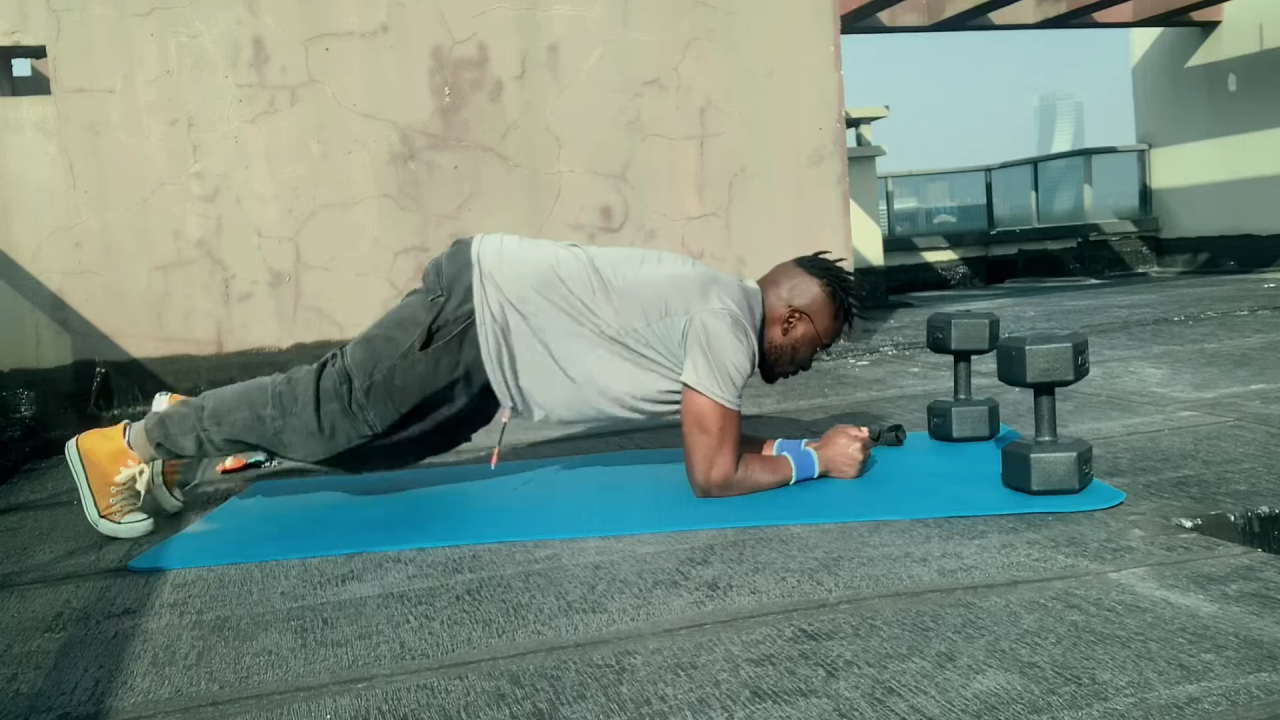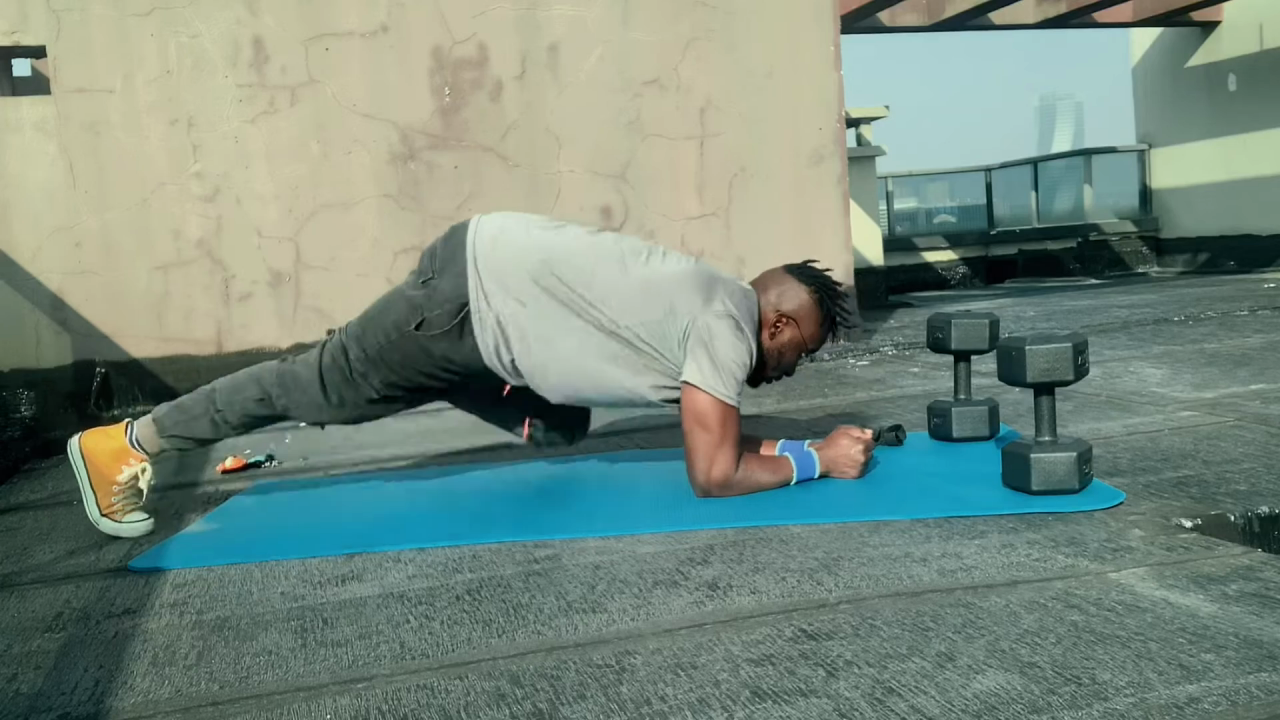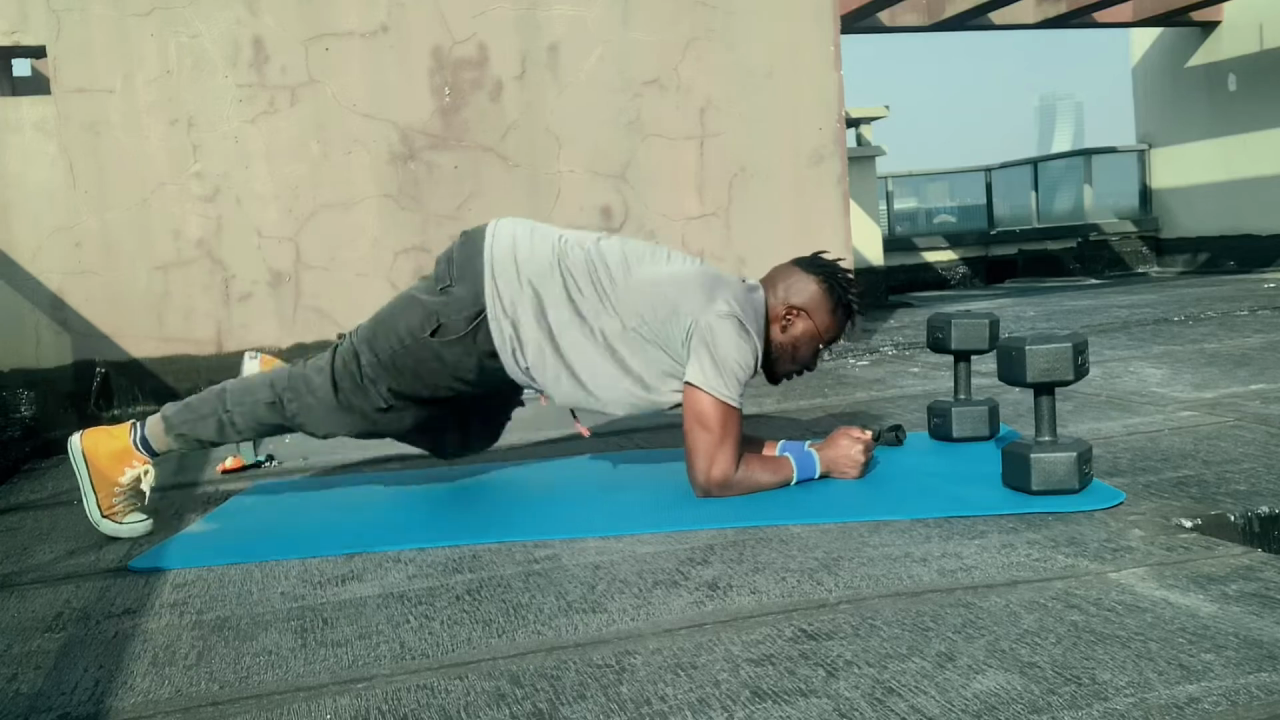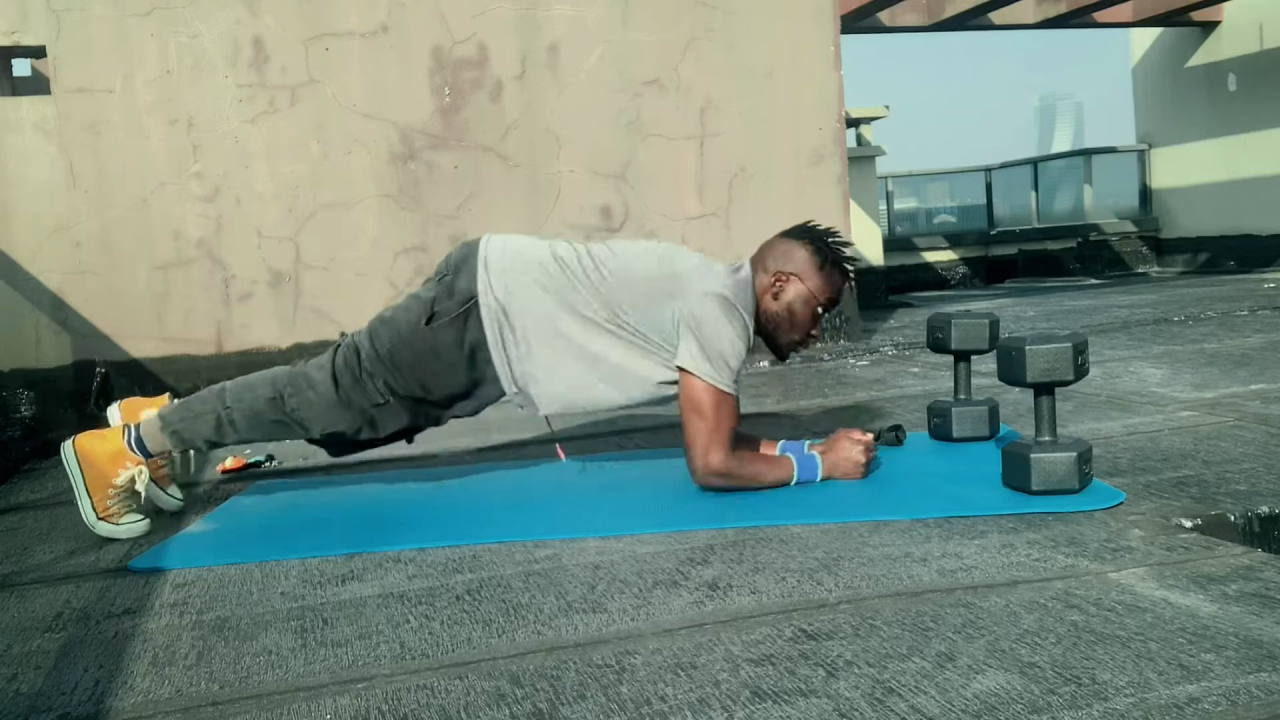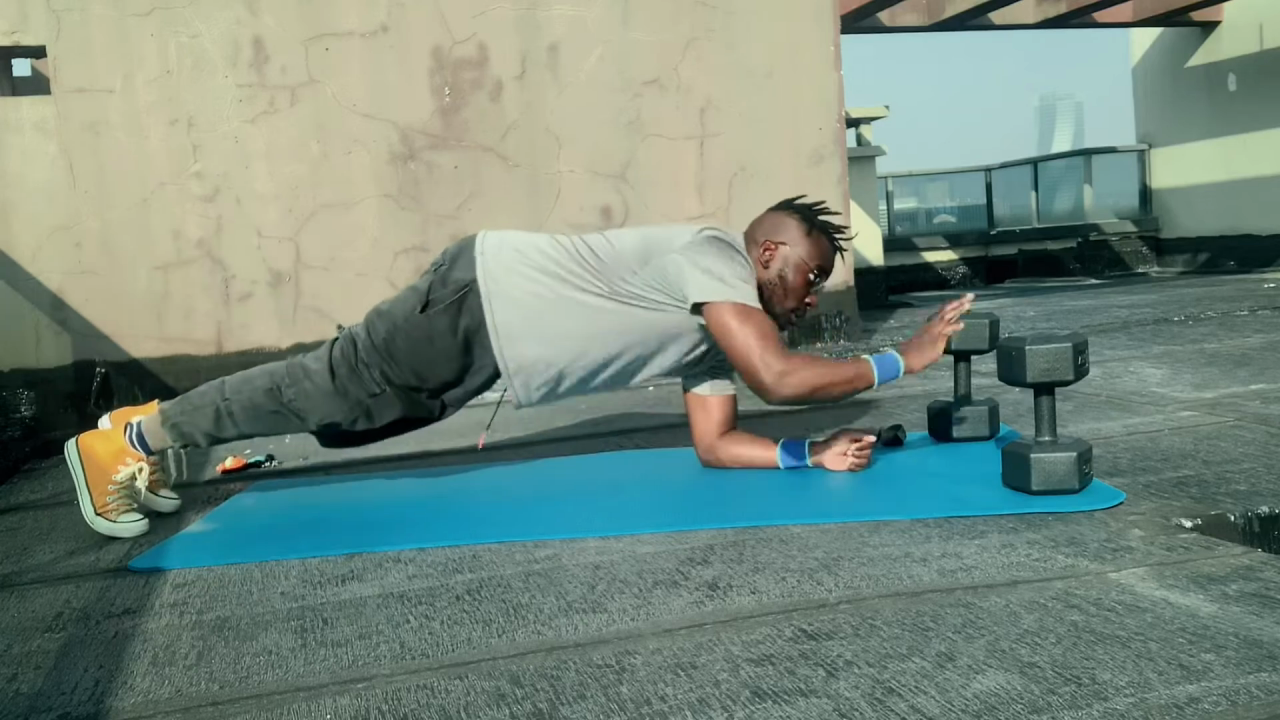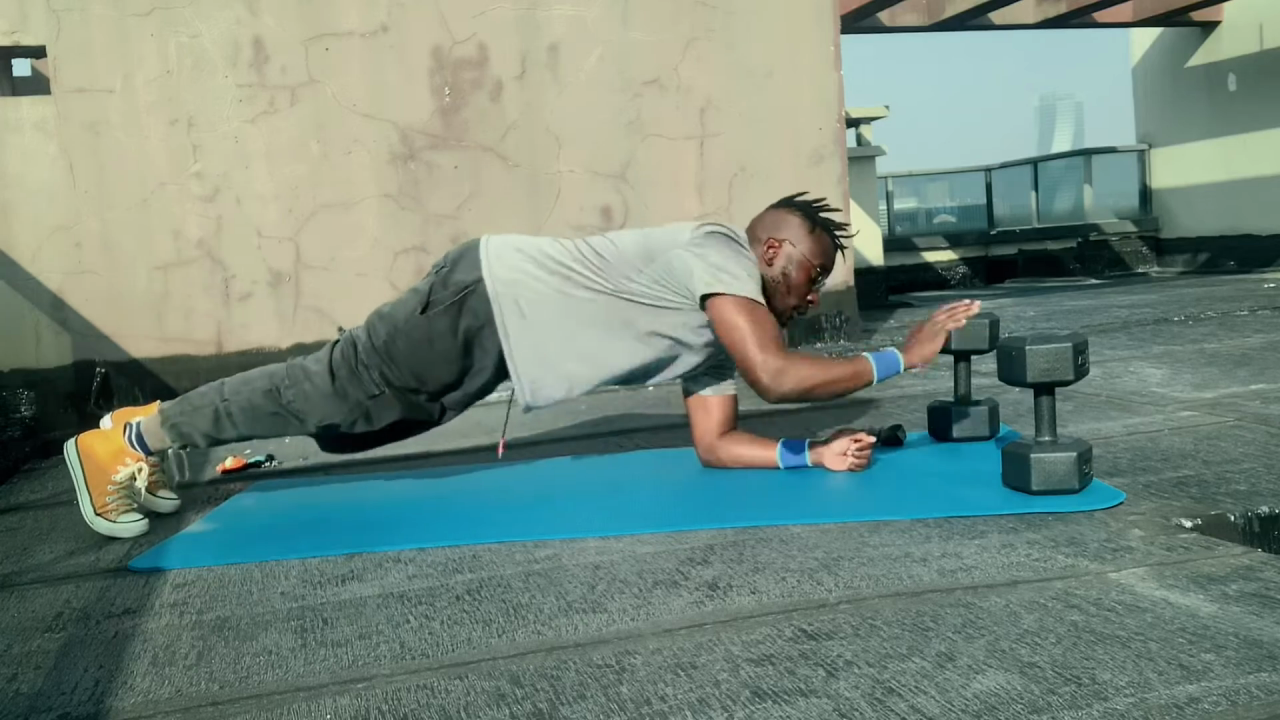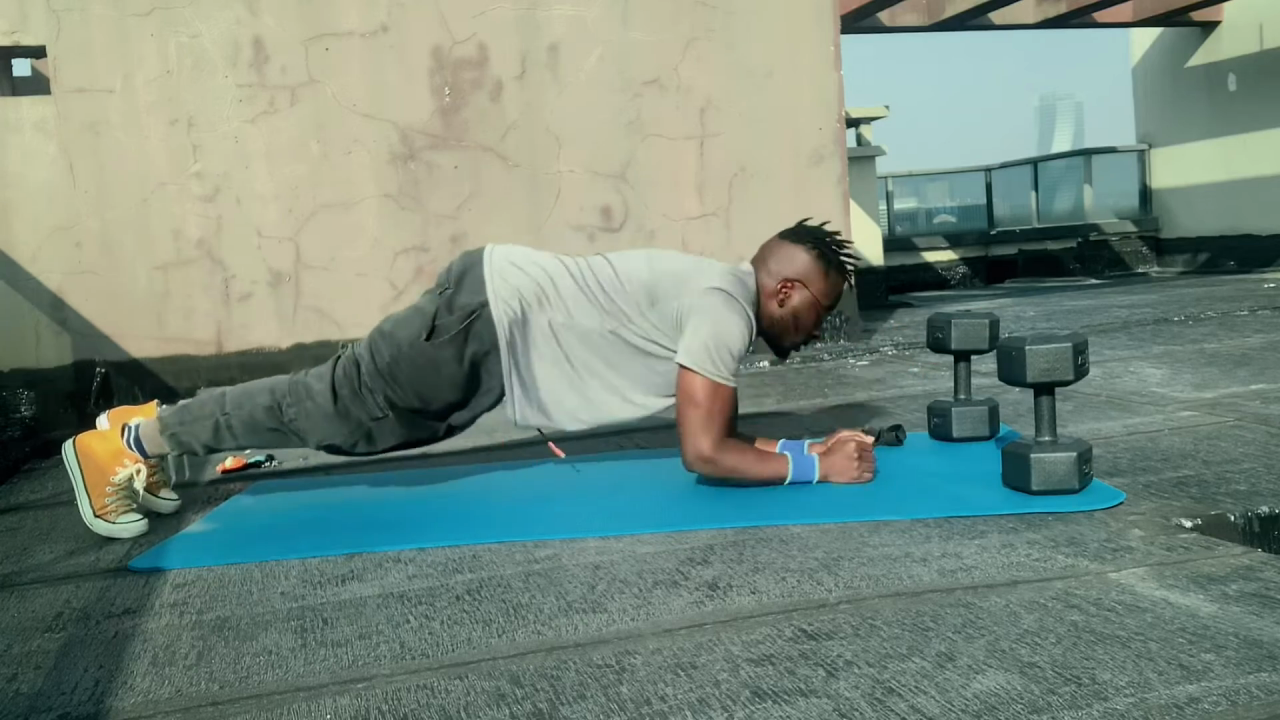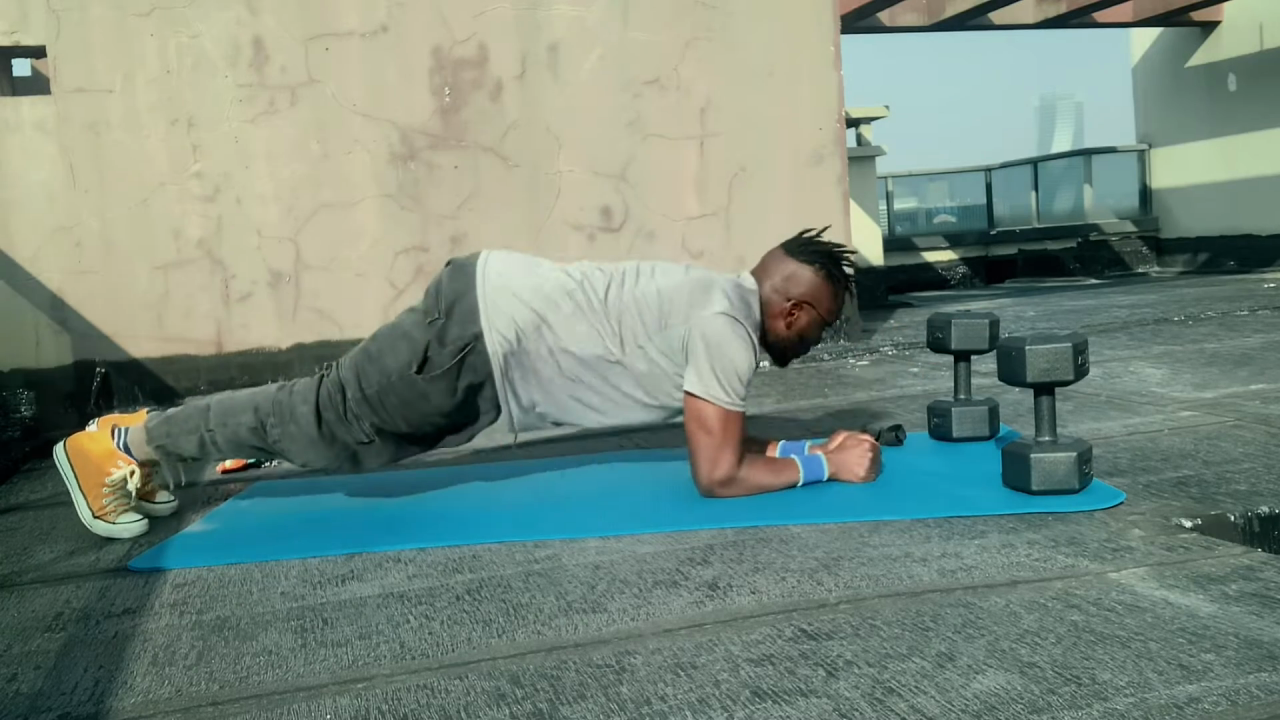
dt=0.2s
person 1, frame 1
left shoulder: (720, 306)
right shoulder: (729, 322)
left elbow: (713, 438)
right elbow: (712, 474)
left wrist: (796, 444)
right wrist: (811, 460)
left hip: (500, 298)
right hip: (479, 307)
left knee: (362, 430)
right knee: (327, 414)
left ankle: (183, 421)
right ankle: (127, 443)
person 1, frame 2
left shoulder: (717, 306)
right shoulder: (727, 325)
left elbow: (712, 433)
right elbow: (713, 475)
left wrist: (798, 446)
right wrist: (815, 462)
left hip: (498, 265)
right hip: (473, 290)
left knee: (560, 426)
right knee: (329, 386)
right ankle: (126, 443)
person 1, frame 3
left shoulder: (721, 306)
right shoulder: (732, 324)
left elbow: (715, 435)
right elbow: (712, 474)
left wrist: (788, 448)
right wrist: (815, 461)
left hip: (510, 274)
right hip: (487, 296)
left knee: (463, 436)
right knee: (337, 393)
left ankle: (282, 380)
right ankle: (126, 445)
person 1, frame 4
left shoulder: (715, 300)
right shoulder: (720, 305)
left elbow: (716, 435)
right elbow: (710, 464)
left wrist: (800, 446)
right wrist: (814, 463)
left hip: (499, 309)
right hip: (483, 307)
left knee: (344, 411)
right knee: (334, 397)
left ankle: (161, 416)
right ankle: (127, 443)
person 1, frame 5
left shoulder: (706, 320)
right shoulder: (712, 257)
left elbow: (714, 444)
right elbow: (782, 380)
left wrist: (811, 452)
right wrist: (897, 360)
left hip: (501, 328)
right hip: (478, 293)
left knee: (342, 406)
right knee: (328, 387)
left ankle: (158, 428)
right ankle: (127, 438)
person 1, frame 6
left shoulder: (711, 326)
right shoulder: (714, 255)
left elbow: (715, 442)
right elbow: (779, 376)
left wrist: (810, 453)
right wrist: (900, 355)
left hip: (493, 338)
right hip: (480, 301)
left knee: (342, 414)
right knee: (324, 390)
left ankle: (162, 433)
right ankle: (129, 439)
person 1, frame 7
left shoulder: (714, 311)
right shoulder: (721, 303)
left elbow: (709, 444)
right elbow: (705, 454)
left wrist: (799, 454)
right wrist: (813, 461)
left hip: (499, 327)
right hip: (487, 318)
left knee: (345, 416)
right knee: (332, 409)
left ankle: (156, 426)
right ankle: (131, 439)
person 1, frame 8
left shoulder: (720, 304)
right shoulder: (727, 327)
left elbow: (718, 440)
right elbow: (717, 475)
left wrist: (797, 446)
right wrist: (821, 465)
left hip: (495, 303)
right hip: (481, 337)
left knee: (335, 417)
right knee: (325, 423)
left ankle: (151, 434)
right ankle: (120, 440)
